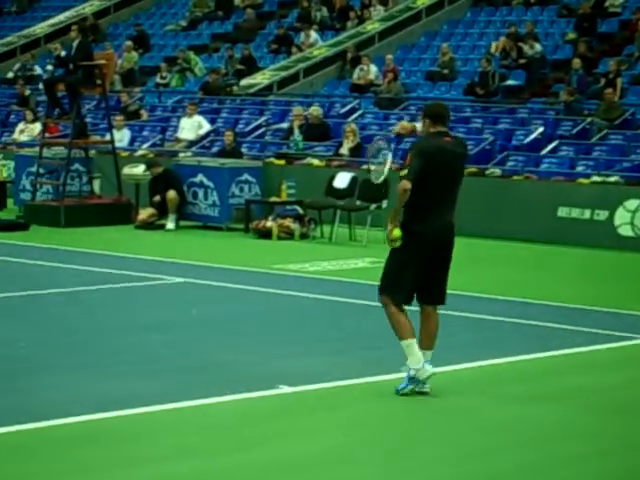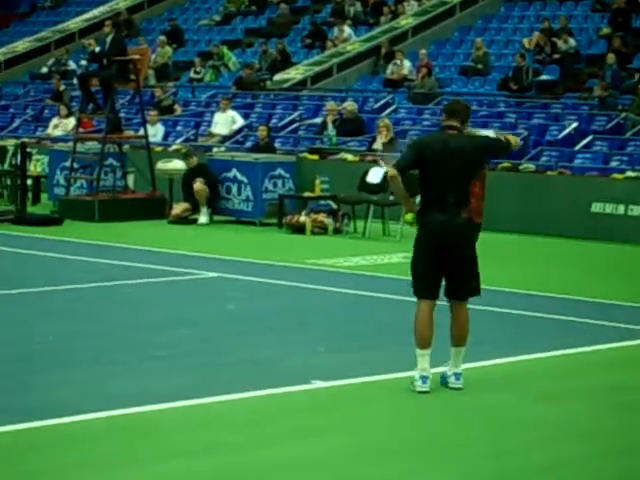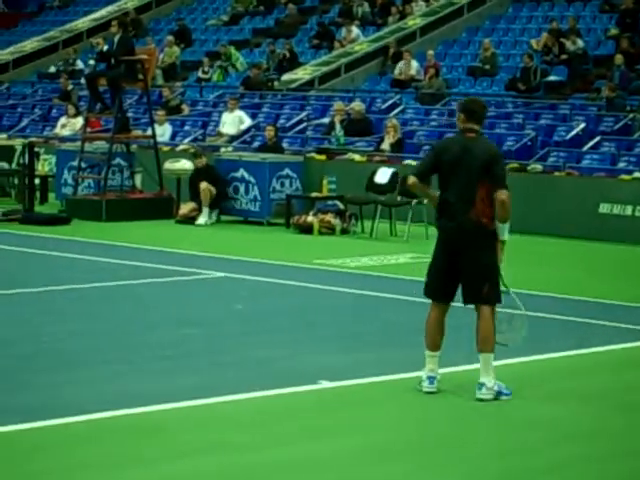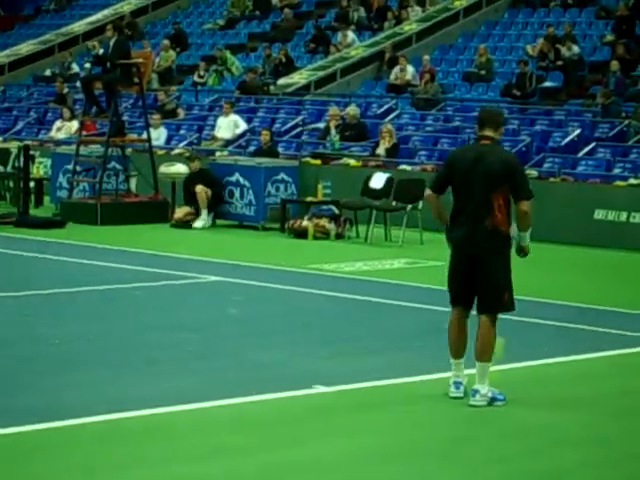
dt=0.5s
person 1, frame 1
left shoulder: (421, 147)
right shoulder: (459, 147)
left elbow: (406, 186)
right elbow: (445, 135)
left wrist: (393, 218)
left hip: (415, 233)
right hip: (443, 234)
left knee: (391, 299)
right knee: (430, 304)
left ankle: (418, 362)
right ankle: (421, 373)
person 1, frame 2
left shoulder: (423, 143)
right shoulder: (477, 145)
left elbow: (393, 174)
right elbow: (514, 143)
left wrist: (408, 205)
right wrist: (489, 134)
left hip: (430, 228)
right hip: (462, 230)
left knee: (425, 301)
right knee: (459, 302)
left ankle: (423, 374)
right ankle: (455, 371)
person 1, frame 3
left shoulder: (443, 147)
right shoulder: (492, 152)
left elbow: (413, 183)
right elbow: (502, 197)
right wrist: (502, 235)
left hip: (448, 234)
right hip: (479, 235)
left knee: (438, 304)
right knee: (485, 307)
left ankle: (430, 374)
right ankle: (487, 380)
person 1, frame 4
left shoulder: (457, 156)
right shoulder: (509, 161)
left elbow: (430, 195)
right elbow: (523, 208)
left wrist: (448, 226)
right wrist: (524, 240)
left hip: (461, 241)
right hip: (493, 244)
left knee: (459, 310)
right knee: (488, 315)
left ankle: (457, 380)
right ankle: (480, 388)
